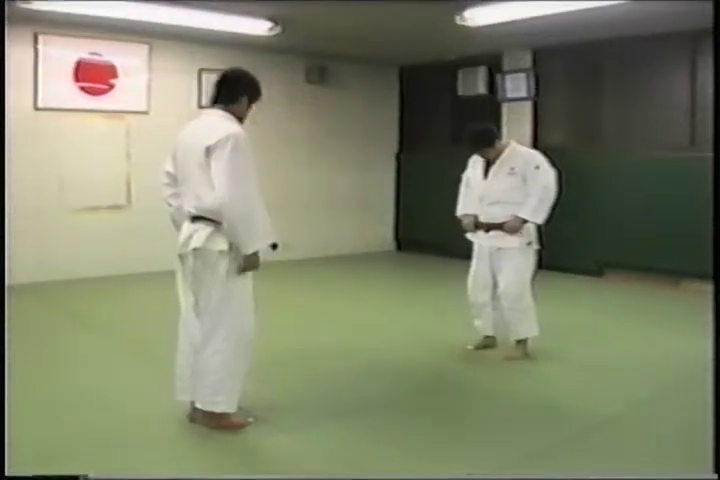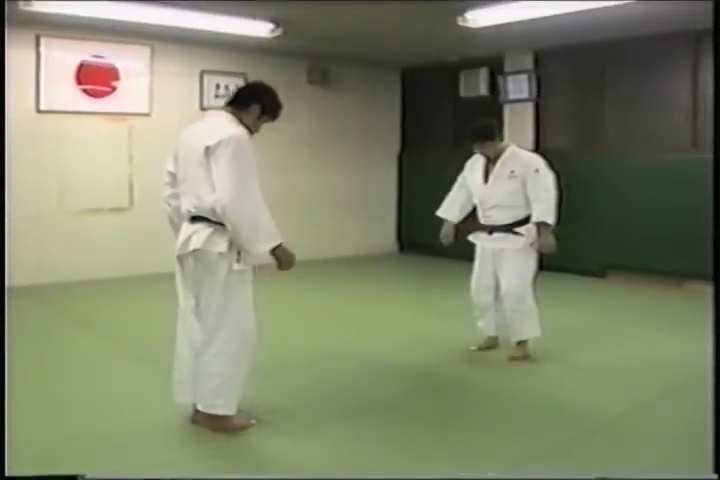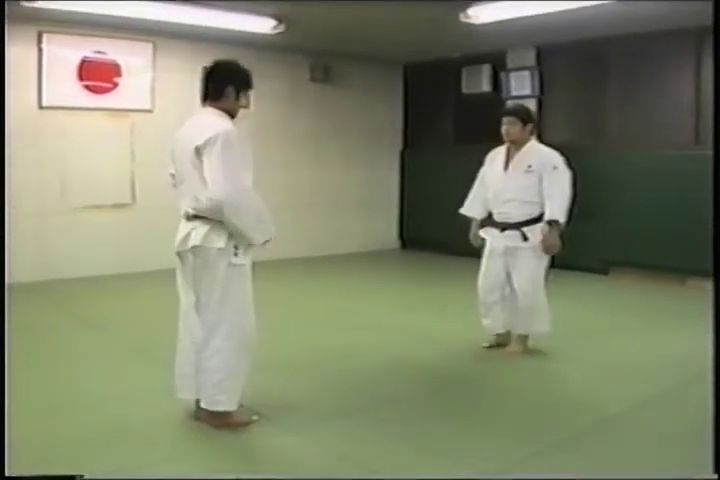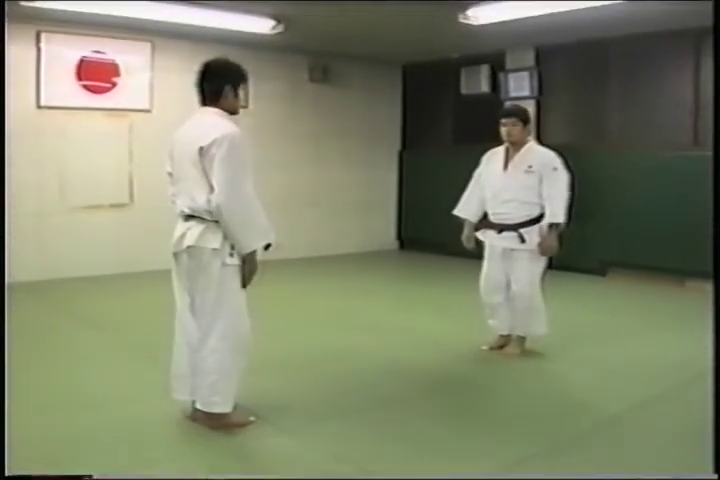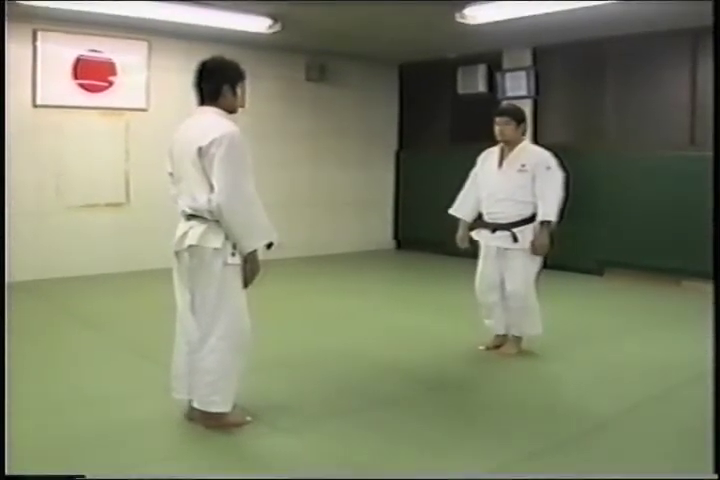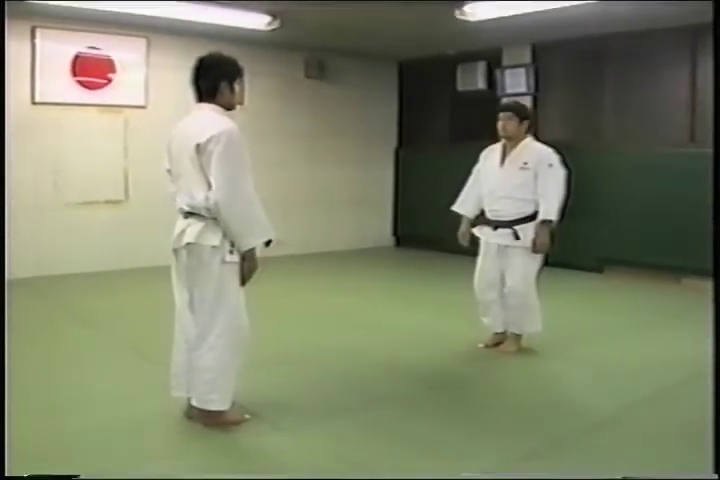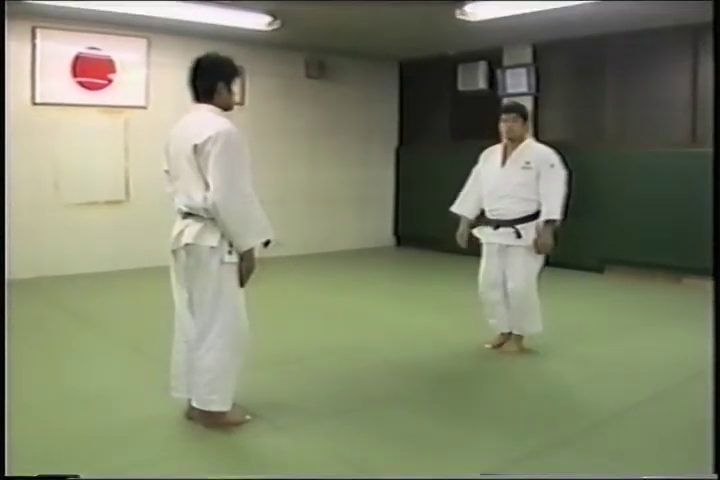
dt=0.7s
person 1, frame 1
left shoulder: (189, 131)
right shoulder: (230, 134)
left elbow: (171, 189)
right elbow: (235, 197)
right wrist: (251, 246)
left hip: (192, 236)
right hip: (220, 242)
left knee: (197, 321)
right knee: (226, 325)
left ankle: (198, 401)
right ankle: (213, 408)
person 1, frame 2
left shoulder: (193, 131)
right shoulder: (233, 136)
left elbow: (172, 189)
right elbow: (238, 200)
right wrist: (273, 245)
left hip: (192, 238)
right hip: (220, 243)
left knee: (197, 324)
right knee: (228, 328)
left ankle: (200, 402)
right ankle: (215, 410)
person 1, frame 3
left shoulder: (188, 129)
right shoulder: (222, 131)
right elbow: (228, 195)
right wrist: (259, 230)
left hip: (192, 233)
right hip: (220, 240)
left knee: (199, 320)
right knee: (228, 324)
left ankle: (202, 399)
right ankle: (217, 406)
person 1, frame 4
left shoulder: (185, 131)
right shoulder: (226, 133)
right elbow: (233, 198)
right wrist: (249, 248)
left hip: (188, 234)
right hip: (216, 241)
left knee: (195, 321)
right knee: (223, 325)
left ankle: (199, 399)
right ankle: (214, 407)
person 1, frame 5
left shoulder: (184, 130)
right shoulder: (225, 132)
right elbow: (232, 198)
right wrist: (251, 248)
left hip: (189, 234)
right hip: (216, 241)
left knee: (194, 321)
right knee: (222, 325)
left ankle: (196, 400)
right ankle: (211, 407)
person 1, frame 6
left shoulder: (182, 128)
right shoulder: (223, 129)
right elbow: (230, 196)
right wrist: (248, 245)
left hip: (187, 232)
right hip: (215, 239)
left knee: (193, 319)
right knee: (221, 323)
left ankle: (195, 398)
right ankle: (211, 405)
person 1, frame 7
left shoulder: (180, 128)
right shoulder: (221, 130)
right elbow: (228, 196)
right wrist: (247, 246)
left hip: (186, 232)
right hip: (214, 239)
left knee: (192, 320)
right knee: (220, 323)
left ankle: (195, 399)
right ankle: (211, 406)
person 2, frame 1
left shoulder: (528, 158)
right shoulder: (475, 162)
left elbow: (545, 190)
right elbow: (467, 189)
left wrist: (521, 218)
right wrist: (467, 215)
left hip: (515, 236)
right hip: (484, 235)
left knee: (513, 289)
right knee: (479, 287)
left ankle: (521, 342)
right ankle: (488, 335)
person 2, frame 2
left shoulder: (527, 161)
right shoulder: (474, 164)
left elbow: (544, 196)
right elbow: (461, 193)
left wrist: (545, 231)
right wrist: (449, 223)
left hip: (518, 237)
right hip: (487, 237)
left knee: (515, 290)
right knee: (482, 288)
left ankle: (522, 342)
right ankle: (491, 336)
person 2, frame 3
left shoulder: (547, 158)
right shoulder: (494, 156)
left elbow: (557, 195)
right elbow: (481, 191)
left wrist: (553, 231)
right wrist: (476, 224)
left hip: (529, 235)
right hip: (497, 234)
left knee: (527, 289)
right knee: (489, 285)
left ankle: (522, 337)
right ankle: (501, 332)
person 2, frame 4
left shoulder: (545, 159)
right shoulder: (491, 158)
left elbow: (556, 197)
right elbow: (476, 192)
left wrist: (552, 233)
right wrist: (469, 226)
left hip: (527, 235)
right hip: (496, 235)
left knee: (524, 289)
right knee: (492, 286)
left ankle: (520, 337)
right ankle: (503, 333)
person 2, frame 5
left shoulder: (539, 158)
right shoulder: (487, 157)
left elbow: (550, 196)
right elbow: (472, 192)
left wrist: (543, 232)
right wrist: (463, 226)
left hip: (522, 235)
right hip: (491, 234)
left knee: (518, 288)
right knee: (487, 286)
left ankle: (516, 337)
right ankle: (500, 332)
person 2, frame 6
left shoulder: (542, 155)
right shoulder: (489, 153)
left elbow: (551, 194)
right elbow: (475, 189)
left wrist: (544, 230)
right wrist: (465, 222)
left hip: (523, 232)
right hip: (492, 231)
left knee: (519, 286)
right knee: (485, 284)
left ankle: (516, 334)
right ankle: (498, 330)
person 2, frame 7
left shoulder: (543, 155)
right shoulder: (489, 155)
left elbow: (553, 195)
right elbow: (473, 190)
left wrist: (547, 231)
right wrist: (464, 224)
left hip: (525, 233)
right hip: (493, 232)
left knee: (520, 286)
right knee: (490, 285)
left ankle: (518, 336)
right ankle: (504, 331)
